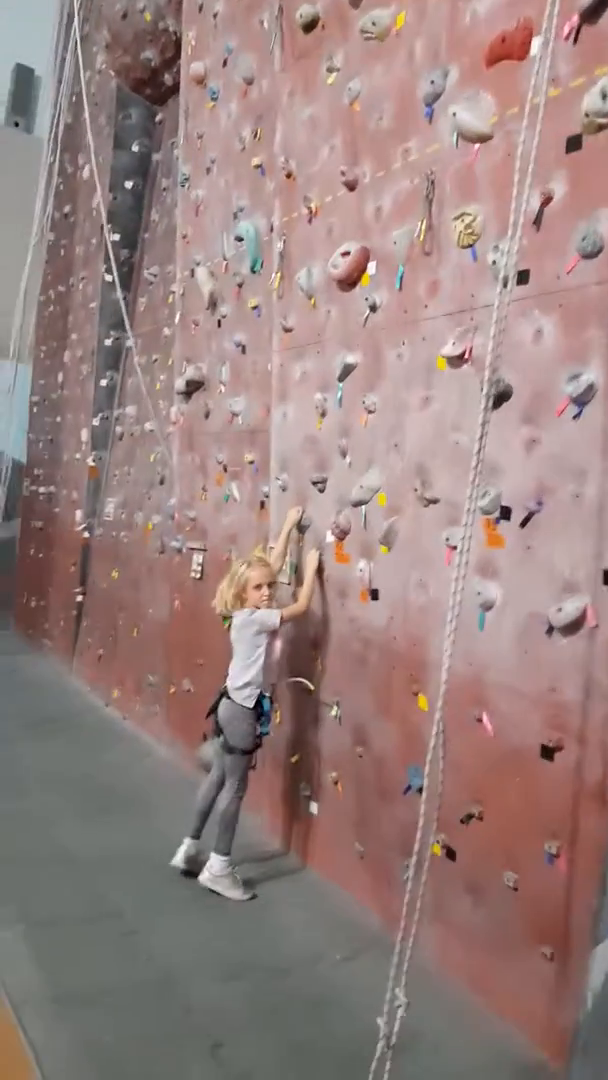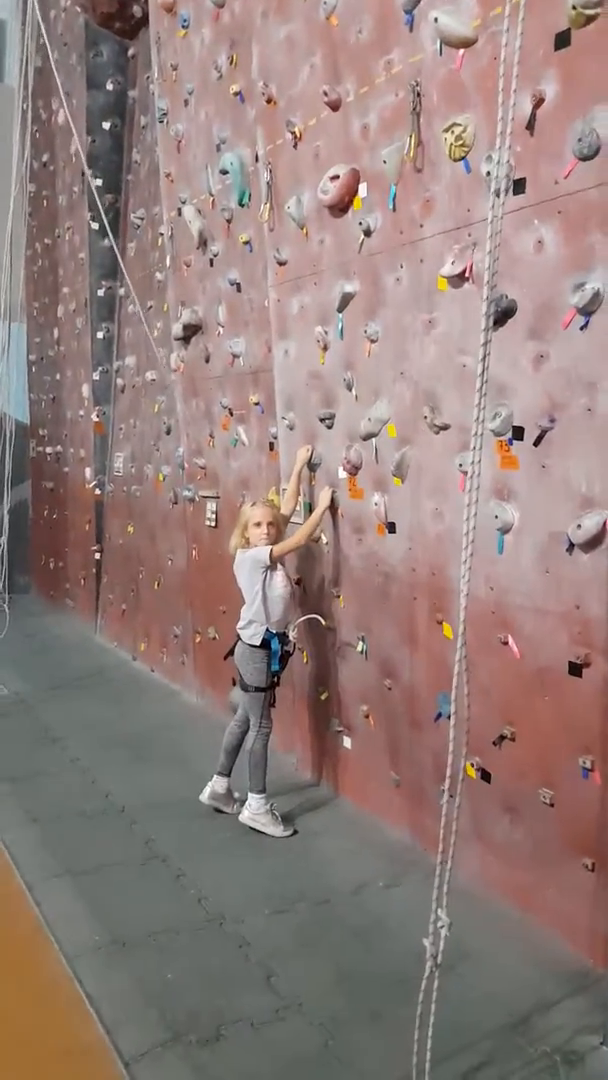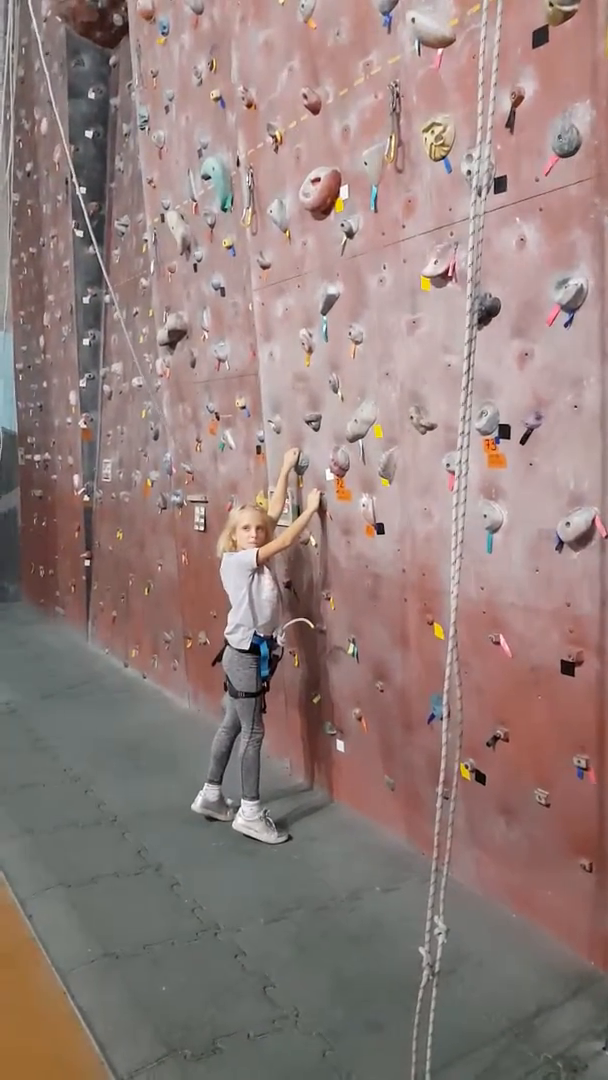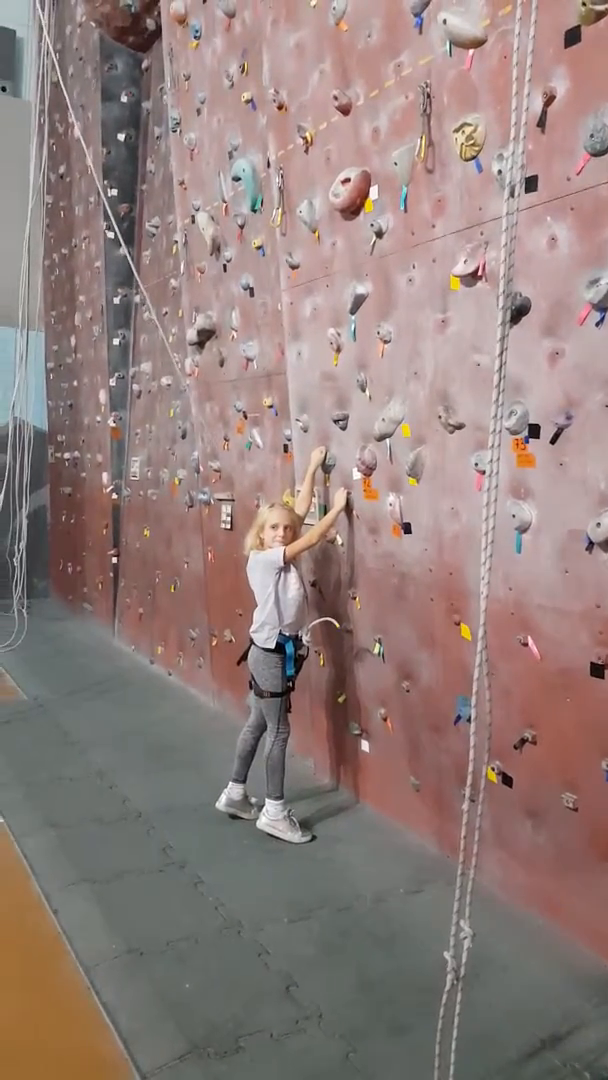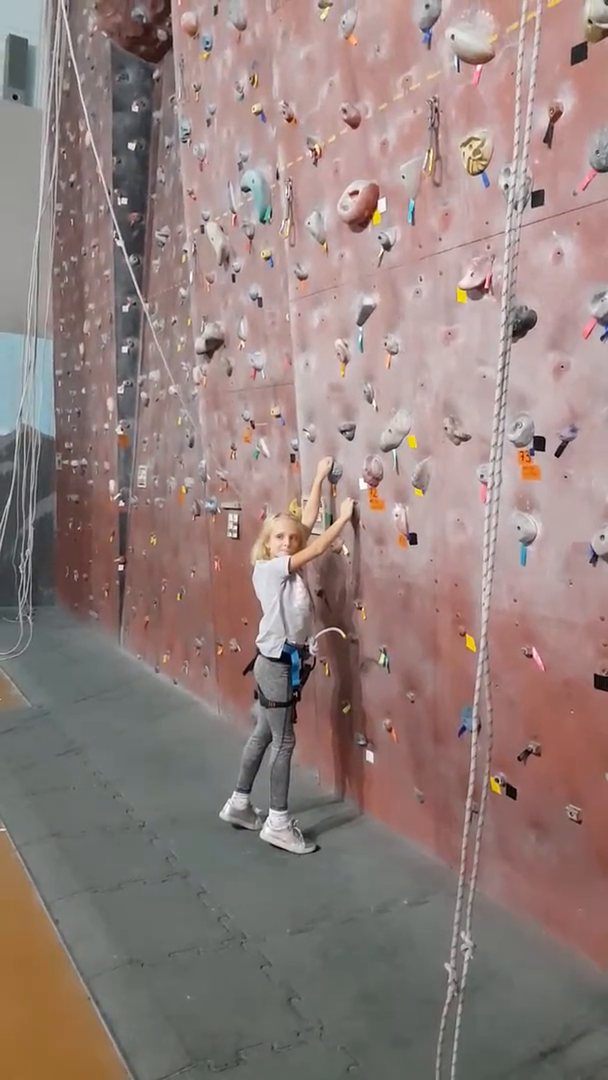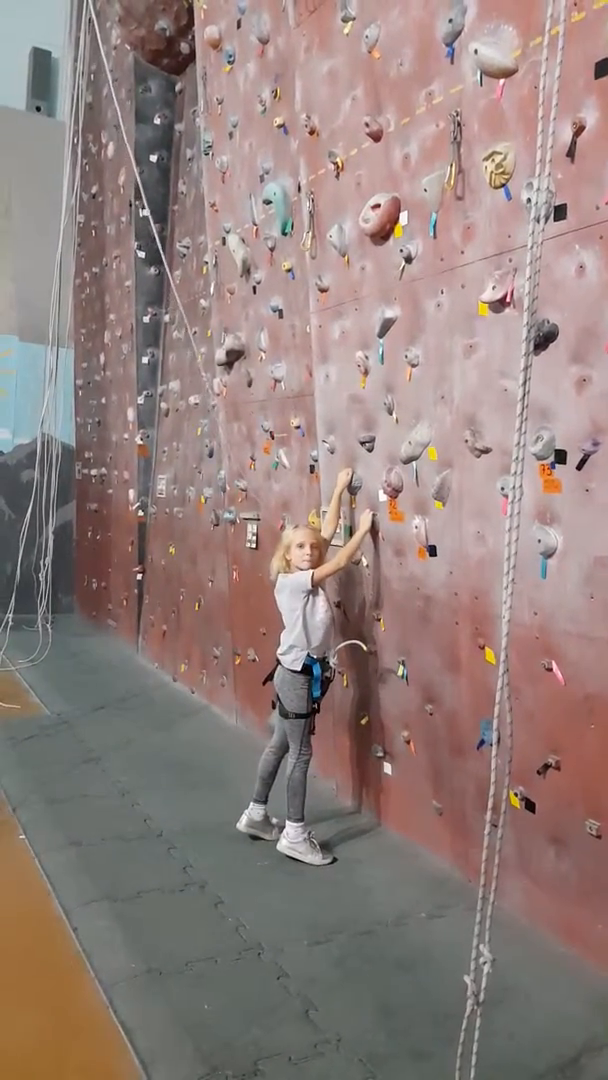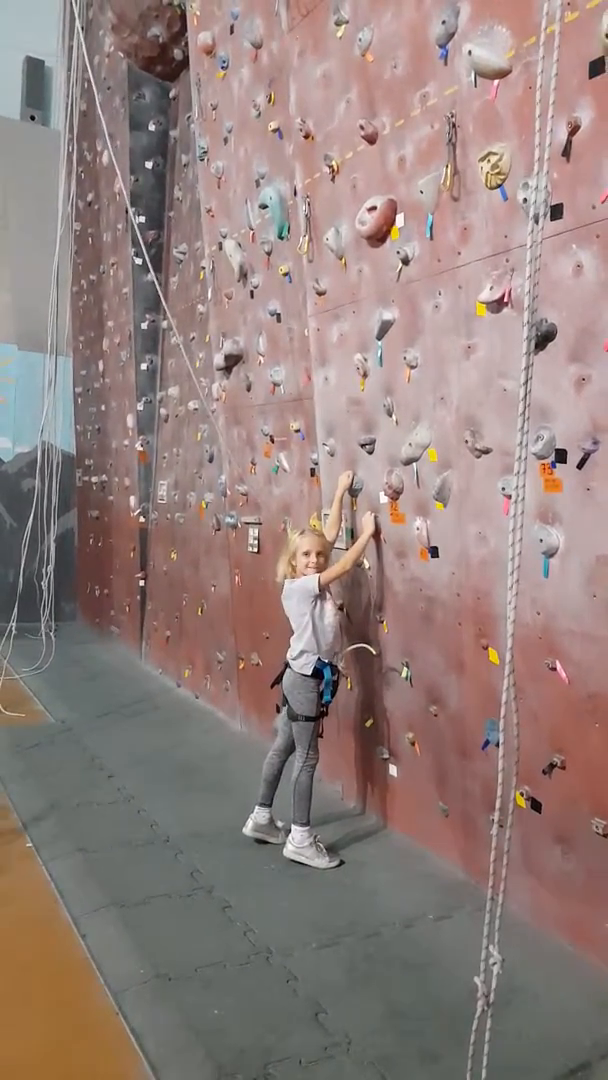
dt=0.7s
person 1, frame 1
left shoulder: (253, 613)
right shoulder: (251, 618)
left elbow: (273, 564)
right elbow: (301, 606)
left wrist: (288, 527)
right wrist: (311, 567)
left hip: (235, 705)
right hip: (242, 708)
left knee: (218, 778)
right knee: (235, 789)
left ankle: (189, 850)
right ankle: (218, 869)
person 1, frame 2
left shoulder: (269, 553)
right shoulder: (248, 558)
left elbow: (287, 508)
right elbow: (299, 540)
left wrist: (299, 467)
right wrist: (322, 506)
left hip: (269, 645)
right hip: (255, 647)
left knee: (244, 718)
right knee: (260, 726)
left ankle: (218, 787)
right ankle: (256, 806)
person 1, frame 3
left shoulder: (258, 556)
right shoulder: (234, 561)
left elbow: (274, 513)
right elbow: (285, 541)
left wrist: (285, 470)
right wrist: (310, 508)
left hip: (256, 650)
right hip: (244, 653)
left knee: (233, 725)
right knee: (253, 732)
left ankle: (211, 796)
right ankle: (250, 813)
person 1, frame 4
left shoulder: (284, 555)
right shoulder: (262, 559)
left elbow: (300, 512)
right elbow: (312, 539)
left wrist: (313, 469)
right wrist: (337, 507)
left hip: (281, 650)
right hip: (269, 651)
left knee: (258, 724)
right knee: (278, 731)
left ankle: (234, 794)
right ankle: (274, 812)
person 1, frame 5
left shoulder: (291, 566)
right shoulder: (267, 569)
left elbow: (308, 522)
right elbow: (318, 548)
left wrist: (320, 478)
right wrist: (344, 517)
left hip: (289, 660)
right hip: (275, 661)
left knee: (264, 734)
right knee: (284, 741)
left ankle: (239, 804)
right ankle: (278, 823)
person 1, frame 6
left shoulder: (310, 578)
right shoulder: (290, 582)
left elbow: (327, 532)
right elbow: (339, 562)
left wrist: (340, 490)
right wrist: (363, 529)
left hip: (307, 672)
right hip: (296, 673)
left knee: (280, 745)
right knee: (300, 754)
left ankle: (256, 815)
right ankle: (294, 835)
person 1, frame 7
left shoulder: (315, 582)
right shoulder: (297, 587)
left elbow: (330, 537)
right elbow: (345, 566)
left wrist: (340, 494)
right wrist: (367, 532)
left hip: (310, 676)
right hip: (305, 677)
left knee: (283, 748)
right knee: (307, 758)
left ankle: (261, 819)
right ankle: (300, 840)
